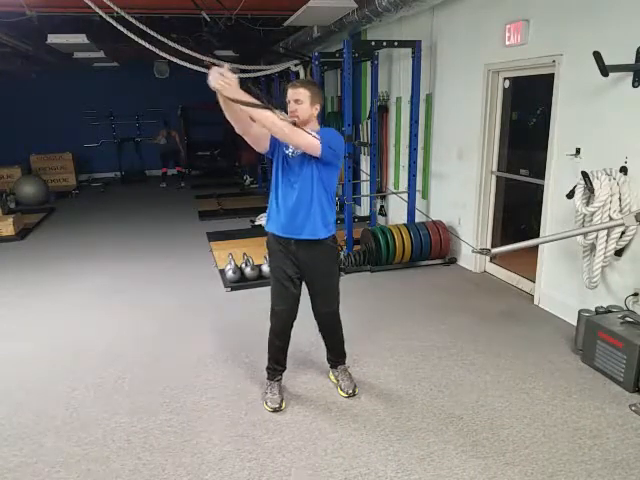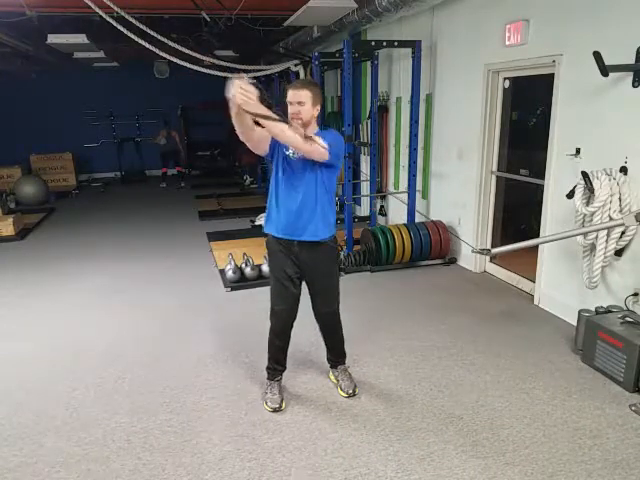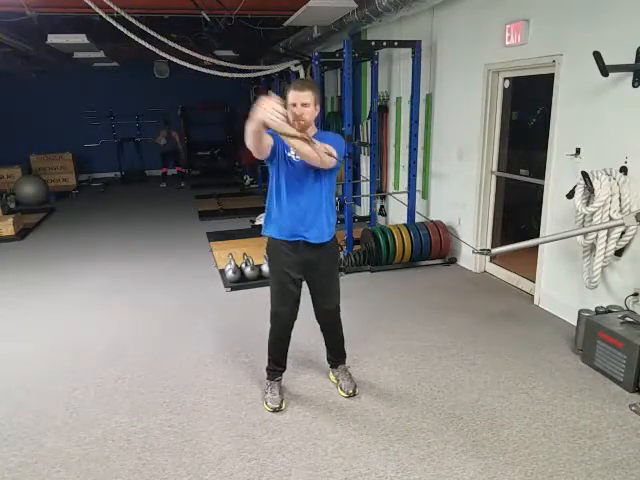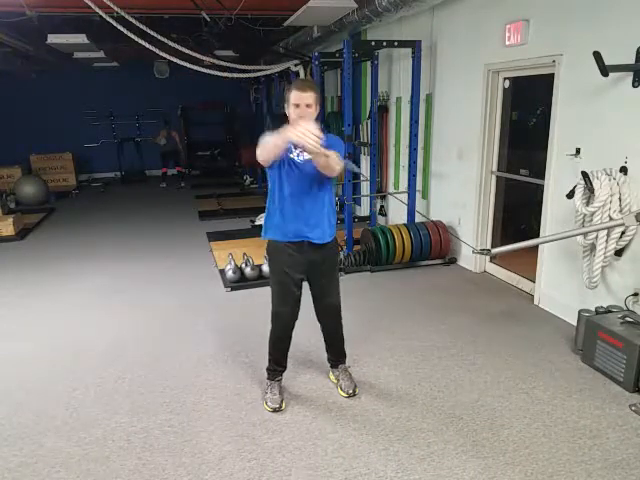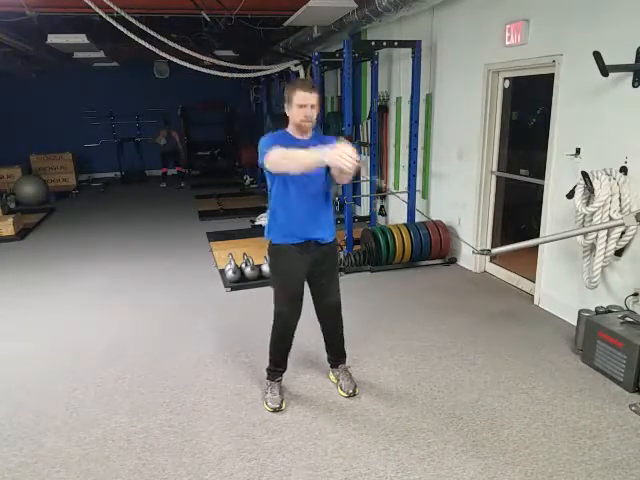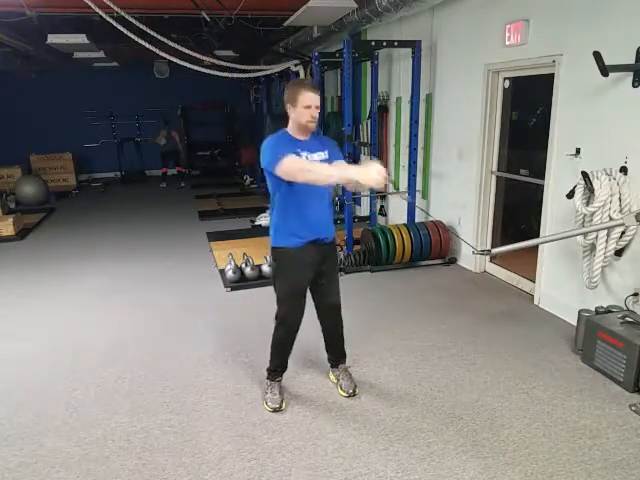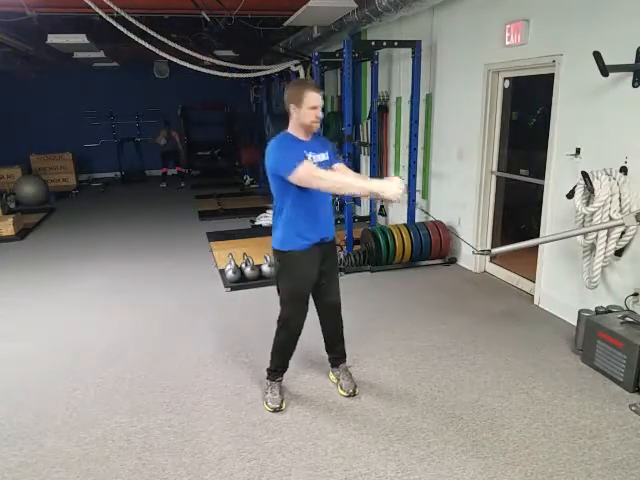
dt=0.1s
person 1, frame 1
left shoulder: (331, 140)
right shoulder: (279, 143)
left elbow: (291, 134)
right elbow: (245, 128)
left wrist: (240, 95)
right wrist: (224, 94)
left hip: (319, 243)
right hip: (281, 241)
left knee: (327, 311)
right knee: (282, 314)
left ankle: (338, 366)
right ankle: (274, 377)
person 1, frame 2
left shoulder: (332, 141)
right shoulder: (274, 141)
left elbow: (306, 149)
right elbow: (249, 136)
left wrist: (258, 110)
right wrist: (238, 104)
left hip: (321, 243)
right hip: (281, 243)
left knee: (328, 311)
right knee: (282, 315)
left ankle: (339, 366)
right ankle: (274, 378)
person 1, frame 3
left shoulder: (332, 142)
right shoulder: (276, 143)
left elbow: (318, 158)
right elbow: (255, 144)
left wrist: (283, 127)
right wrist: (258, 119)
left hip: (322, 244)
right hip: (283, 244)
left knee: (328, 311)
right knee: (282, 316)
left ankle: (338, 366)
right ankle: (274, 378)
person 1, frame 4
left shoulder: (330, 143)
right shoulder: (275, 140)
left elbow: (332, 168)
right elbow: (265, 152)
left wrist: (317, 149)
right wrist: (291, 136)
left hip: (324, 243)
right hip: (284, 244)
left knee: (330, 310)
right knee: (283, 314)
left ankle: (338, 365)
right ankle: (274, 378)
person 1, frame 5
left shoulder: (331, 143)
right shoulder: (274, 142)
left elbow: (343, 176)
right elbow: (283, 162)
left wrist: (343, 163)
right wrist: (325, 155)
left hip: (324, 243)
right hip: (286, 246)
left knee: (330, 309)
right knee: (286, 316)
left ankle: (338, 366)
right ankle: (274, 378)
person 1, frame 6
left shoulder: (327, 145)
right shoulder: (275, 145)
left elbow: (341, 176)
right elbow: (303, 173)
left wrist: (365, 176)
right wrist: (356, 172)
left hip: (325, 243)
right hip: (290, 247)
left knee: (331, 310)
right knee: (289, 316)
left ankle: (338, 366)
right ankle: (274, 378)
person 1, frame 7
left shoulder: (323, 145)
right shoulder: (279, 148)
left elbow: (345, 177)
right elbow: (320, 180)
left wrist: (379, 187)
right wrist: (377, 185)
left hip: (325, 243)
right hip: (294, 249)
left knee: (331, 310)
right knee: (292, 317)
left ankle: (338, 366)
right ankle: (274, 378)
